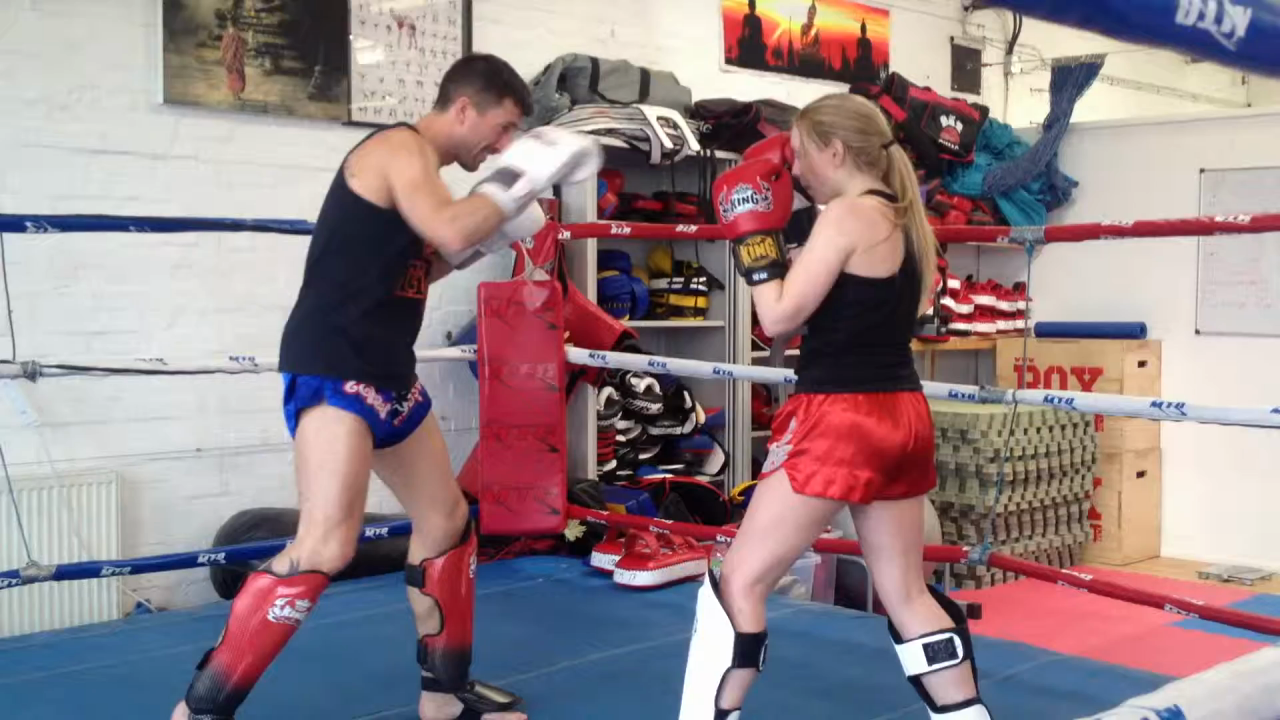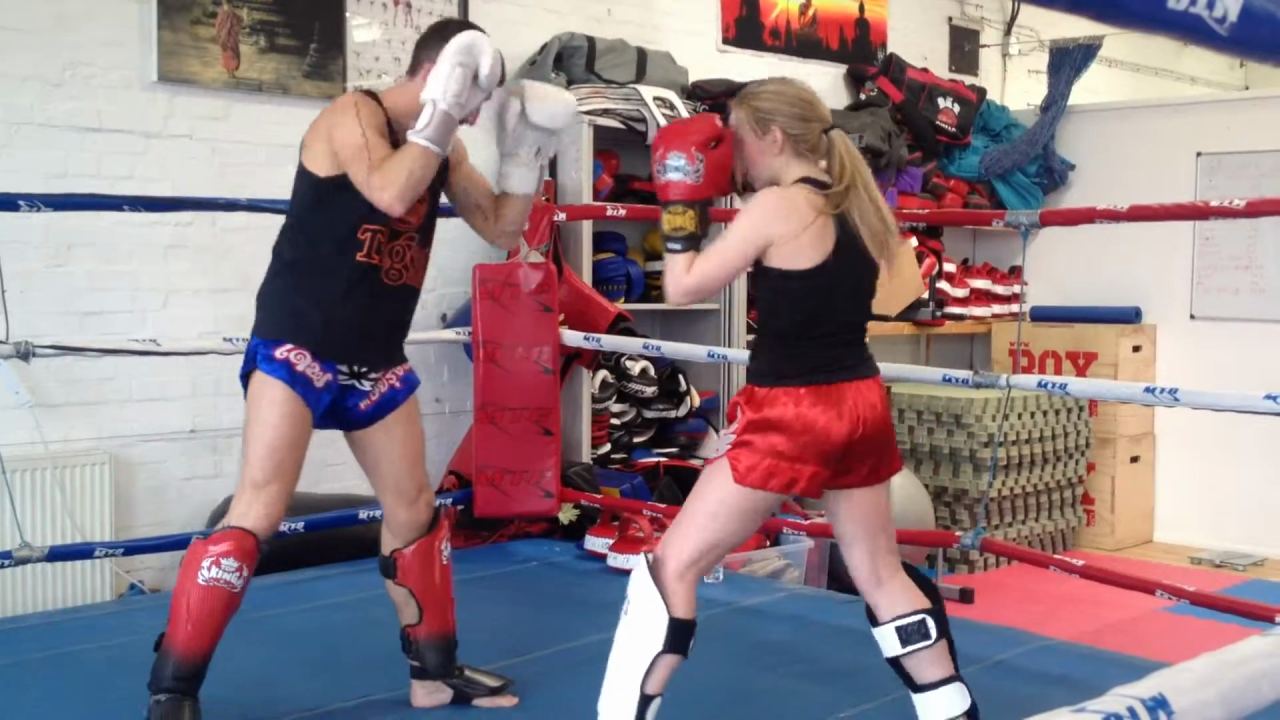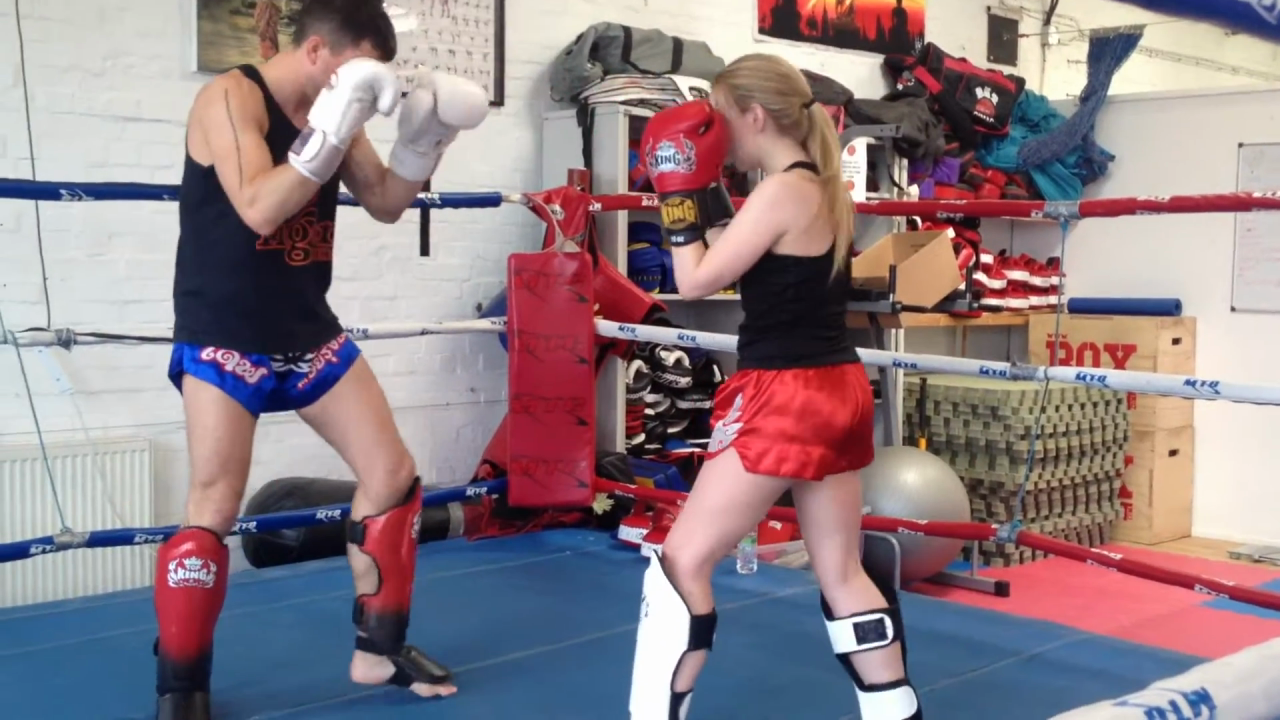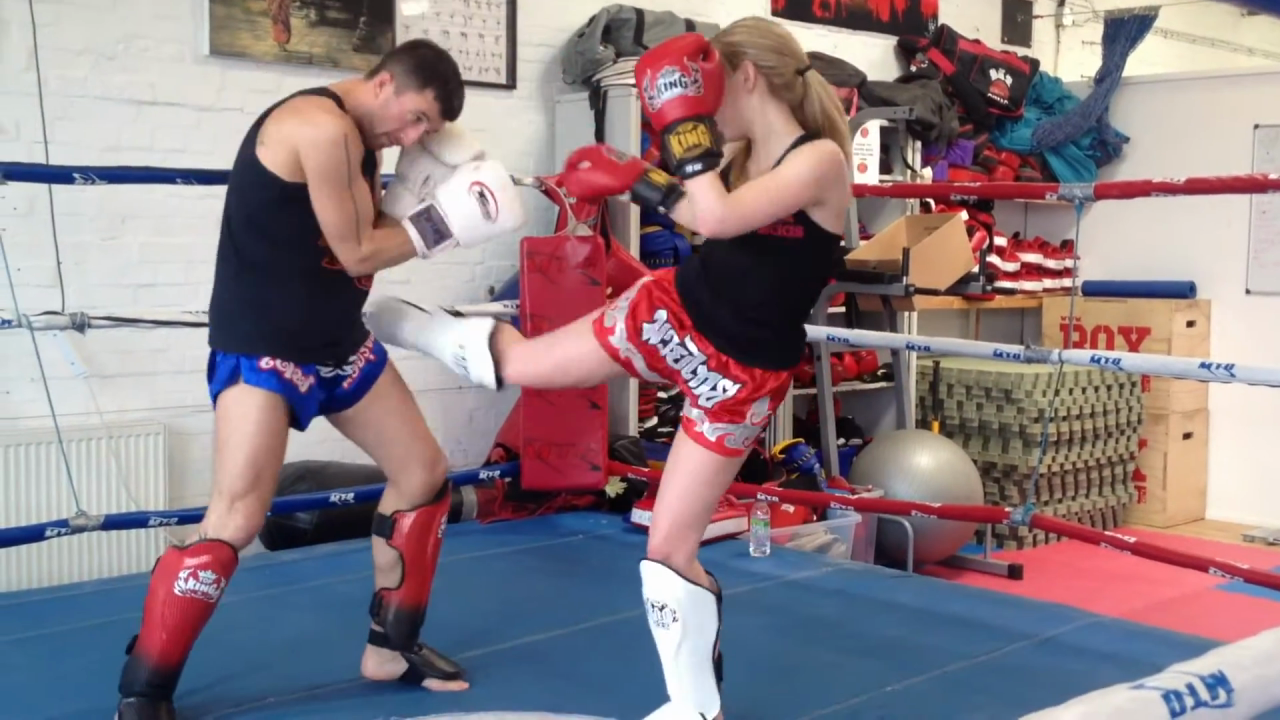
dt=0.7s
person 1, frame 1
left shoulder: (418, 178)
right shoulder: (403, 149)
right elbow: (454, 236)
left wrist: (495, 237)
right wrist: (526, 176)
left hip: (385, 378)
right hip: (332, 375)
left knee: (447, 520)
right knee: (327, 547)
person 1, frame 2
left shoulder: (440, 150)
right shoulder: (353, 115)
left elbow: (501, 230)
right elbow: (390, 194)
left wrist: (528, 152)
right wrist: (442, 111)
left hip: (376, 359)
right hip: (297, 345)
left knee: (414, 512)
right knee: (257, 513)
person 1, frame 3
left shoulder: (333, 109)
right shoulder: (231, 98)
left elbow: (382, 204)
right elbow: (259, 210)
left wrist: (422, 138)
right wrist: (332, 128)
left hip: (310, 333)
right hip: (223, 337)
left knee: (391, 477)
right knee: (213, 510)
left ankle: (380, 647)
person 1, frame 4
left shoulder: (358, 138)
right shoulder: (321, 126)
right elbow: (358, 255)
left wrist: (430, 195)
right wrist: (446, 219)
left hip: (337, 343)
right hip: (263, 344)
left knee: (424, 475)
right knee: (234, 521)
left ankle: (391, 644)
person 2, frame 1
left shoulder: (844, 217)
right shoulder: (909, 224)
left elbow: (780, 318)
left wrist: (754, 234)
right wrist: (791, 225)
left hip: (837, 418)
right hip: (902, 416)
left knee: (740, 582)
right knee: (904, 591)
person 2, frame 2
left shoulder: (771, 207)
right shoulder: (857, 204)
left elbow: (682, 290)
left wrist: (681, 199)
left hip: (787, 414)
right hip: (858, 403)
left knee: (675, 564)
right knee: (880, 572)
person 2, frame 3
left shoulder: (781, 192)
right shoulder: (823, 186)
left elbow: (694, 283)
left wrist: (678, 189)
right wrist: (705, 189)
left hip: (783, 398)
right hip: (838, 390)
left knee: (684, 558)
right knee: (839, 569)
person 2, frame 4
left shoulder: (822, 160)
right shoulder: (749, 147)
left elbow: (720, 220)
left wrist: (683, 124)
right wrist: (643, 183)
left hip: (742, 372)
right hip: (674, 314)
left knee: (668, 546)
right knee: (524, 363)
right ankle: (404, 322)
